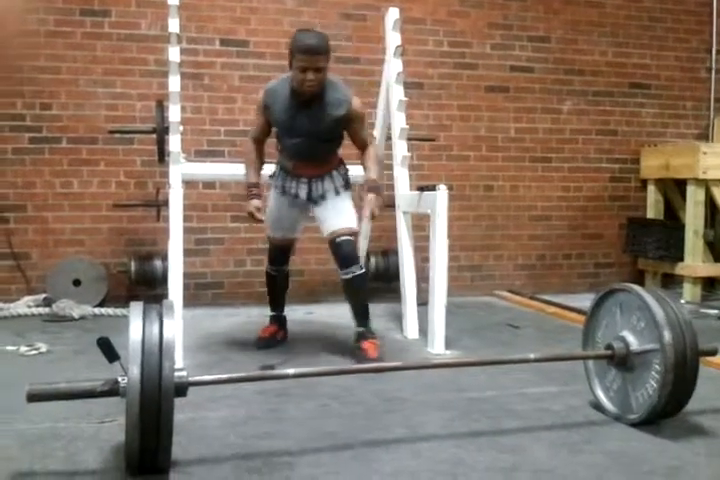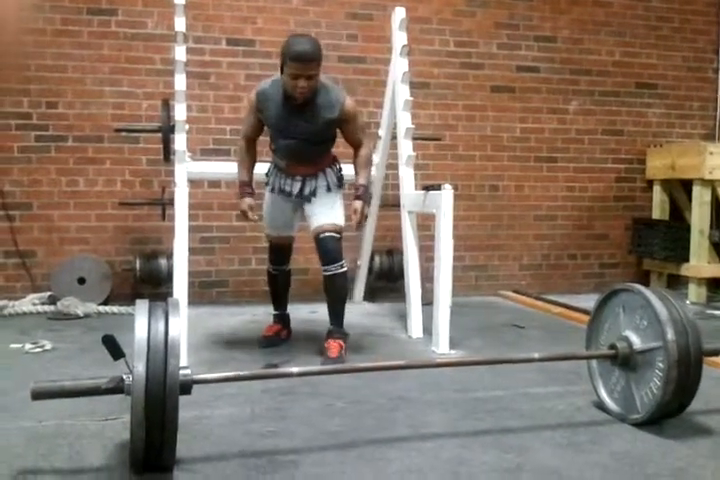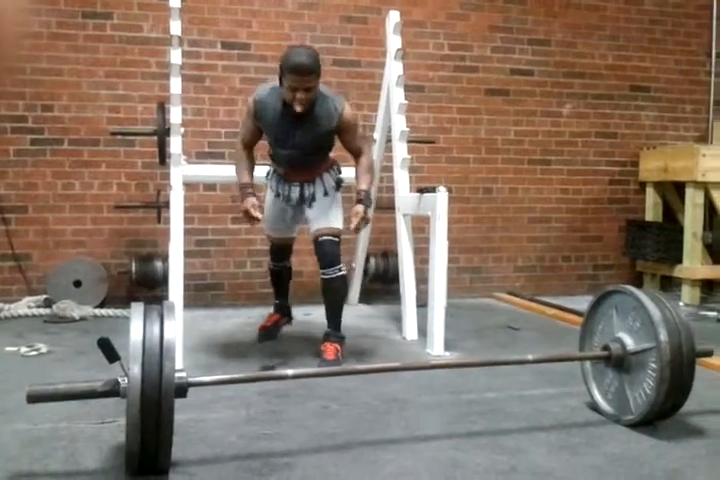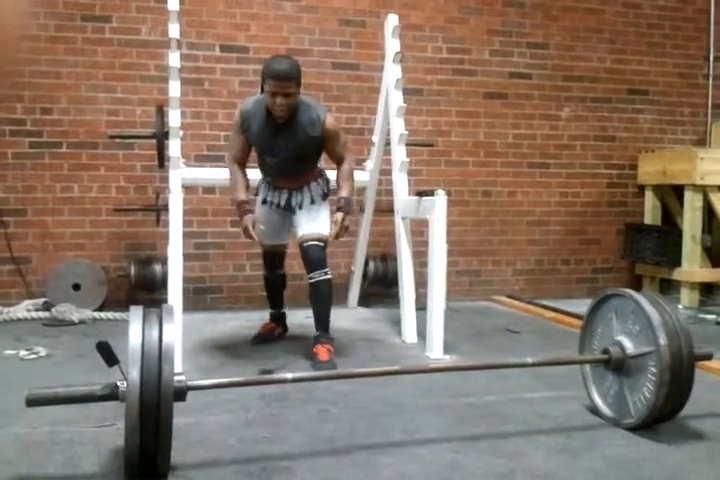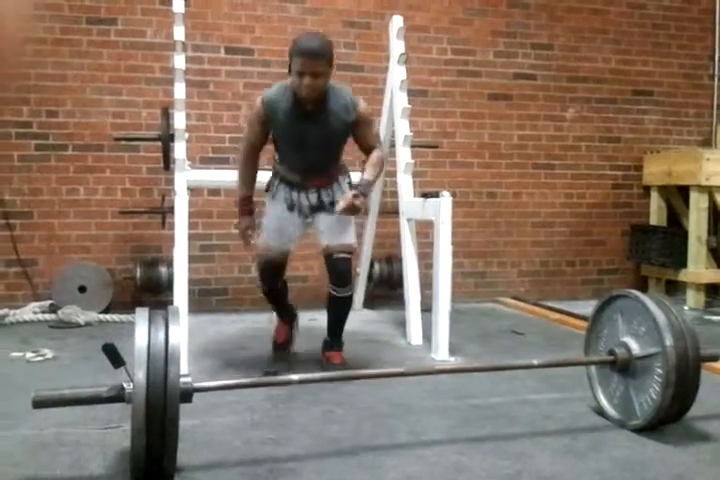
dt=0.4s
person 1, frame 1
left shoulder: (346, 102)
right shoulder: (271, 95)
left elbow: (366, 146)
right elbow: (257, 142)
left wrist: (372, 187)
right wrist: (253, 191)
left hip: (329, 182)
right hip: (287, 180)
left knee: (347, 252)
right knee: (278, 254)
left ankle: (365, 333)
right ankle: (277, 322)
person 1, frame 2
left shoulder: (340, 102)
right shoulder: (262, 96)
left elbow: (361, 146)
right elbow: (248, 142)
left wrist: (361, 193)
right wrist: (245, 190)
left hip: (323, 180)
right hip: (281, 178)
left knee: (330, 248)
right knee: (278, 251)
left ankle: (336, 333)
right ankle: (281, 321)
person 1, frame 3
left shoulder: (338, 110)
right shoulder: (260, 102)
left elbow: (362, 153)
right elbow: (245, 146)
left wrist: (363, 199)
right wrist: (247, 191)
left hip: (321, 183)
right hip: (281, 182)
left knee: (329, 251)
right knee: (279, 249)
left ankle: (333, 337)
right ankle: (281, 309)
person 1, frame 4
left shoulder: (320, 119)
right shoulder: (246, 114)
left elbow: (344, 160)
right elbow: (236, 163)
left wrist: (343, 206)
right wrist: (245, 208)
left hip: (310, 191)
right hip: (271, 191)
left knee: (315, 257)
right knee: (272, 259)
left ankle: (323, 338)
right ankle: (277, 320)
person 1, frame 5
left shoulder: (353, 107)
right shoulder: (268, 102)
left elbow: (375, 151)
right elbow: (250, 153)
left wrist: (361, 189)
right wrist: (245, 208)
left hip: (332, 191)
right hip: (286, 190)
left knee: (341, 267)
right knee: (268, 267)
left ankle: (333, 345)
right ankle: (286, 317)
